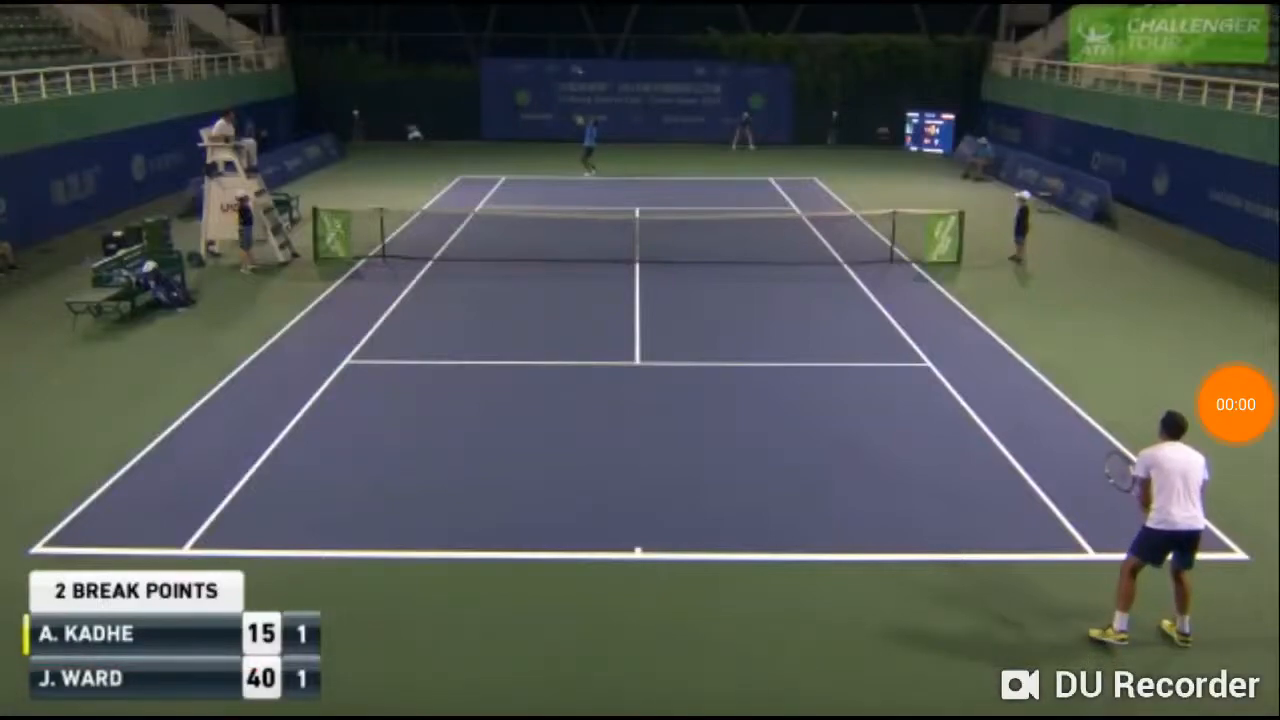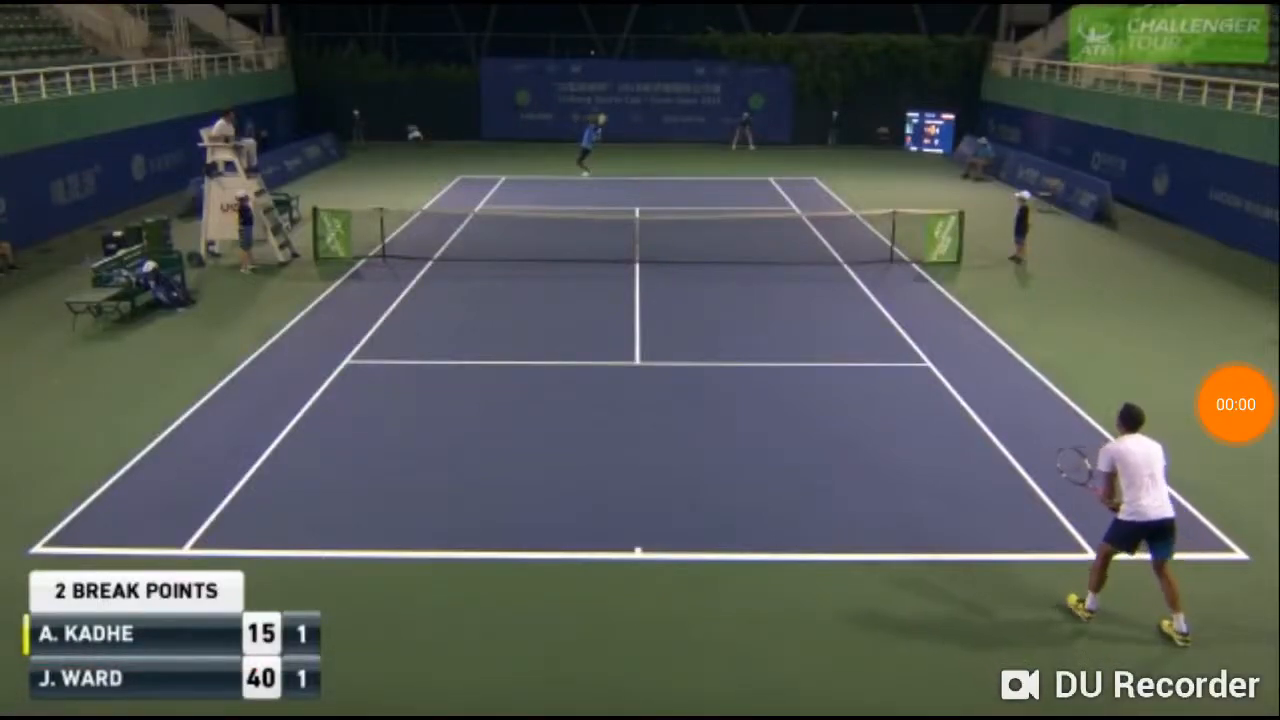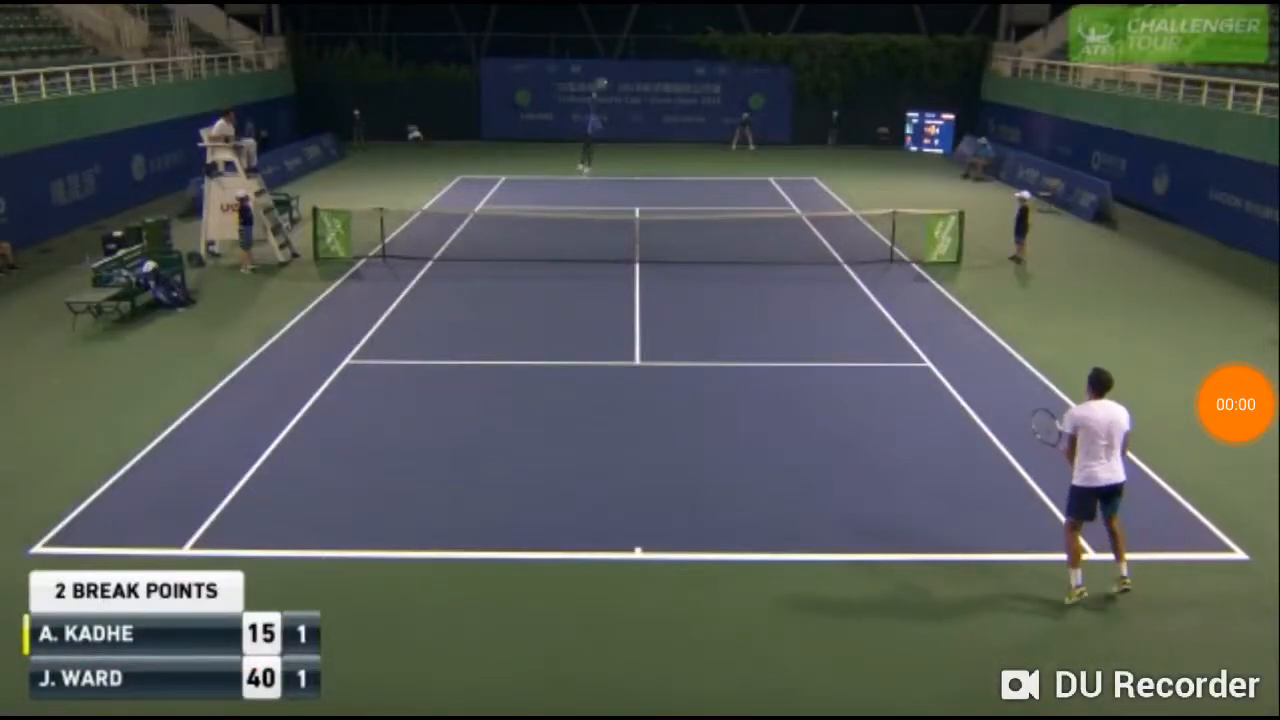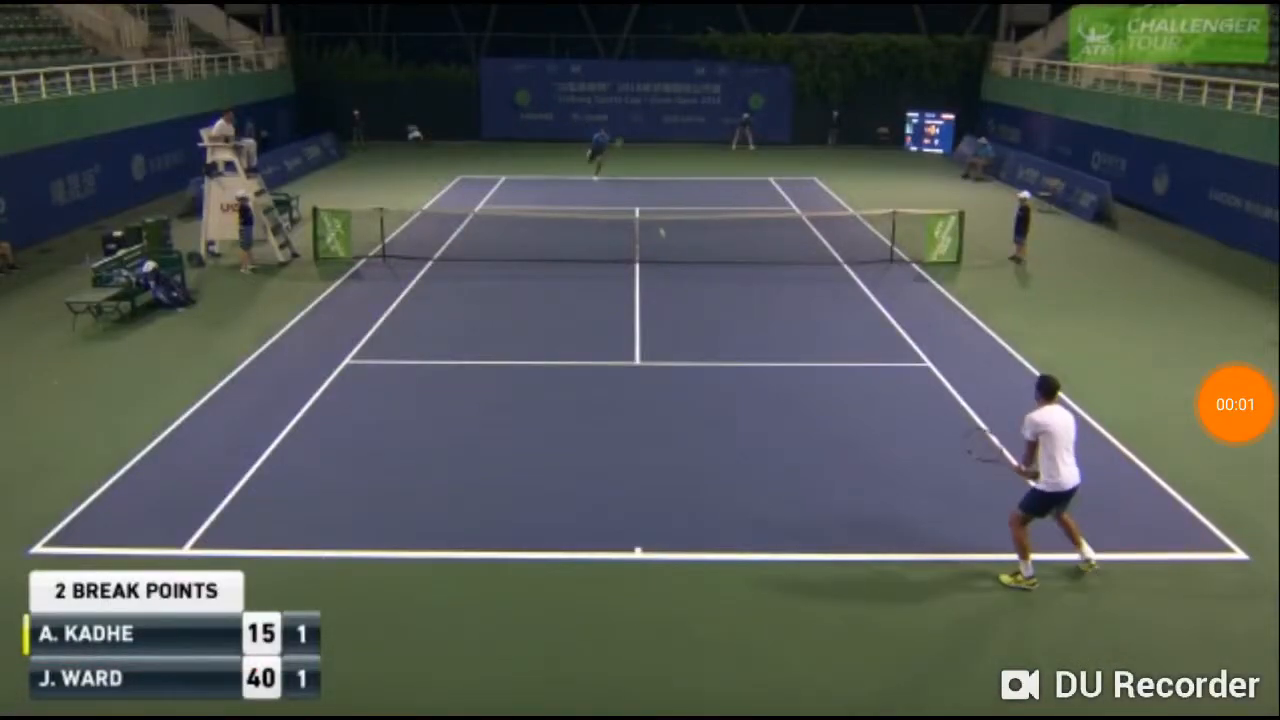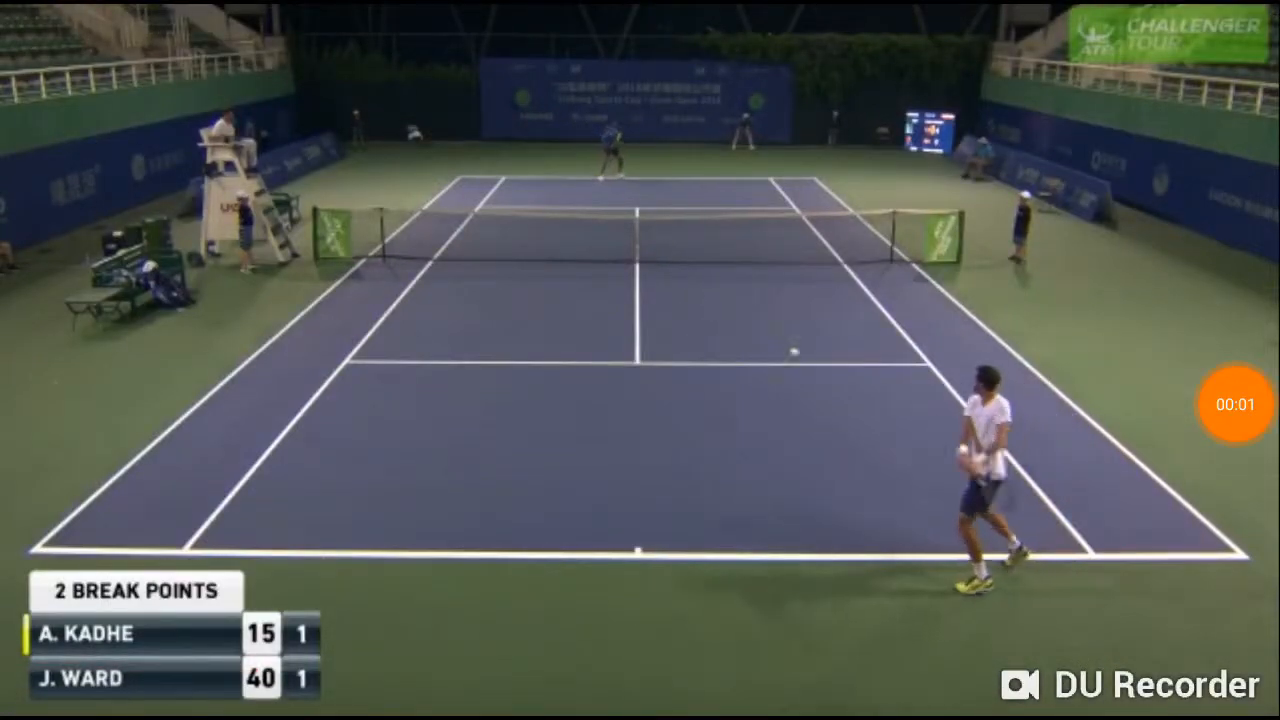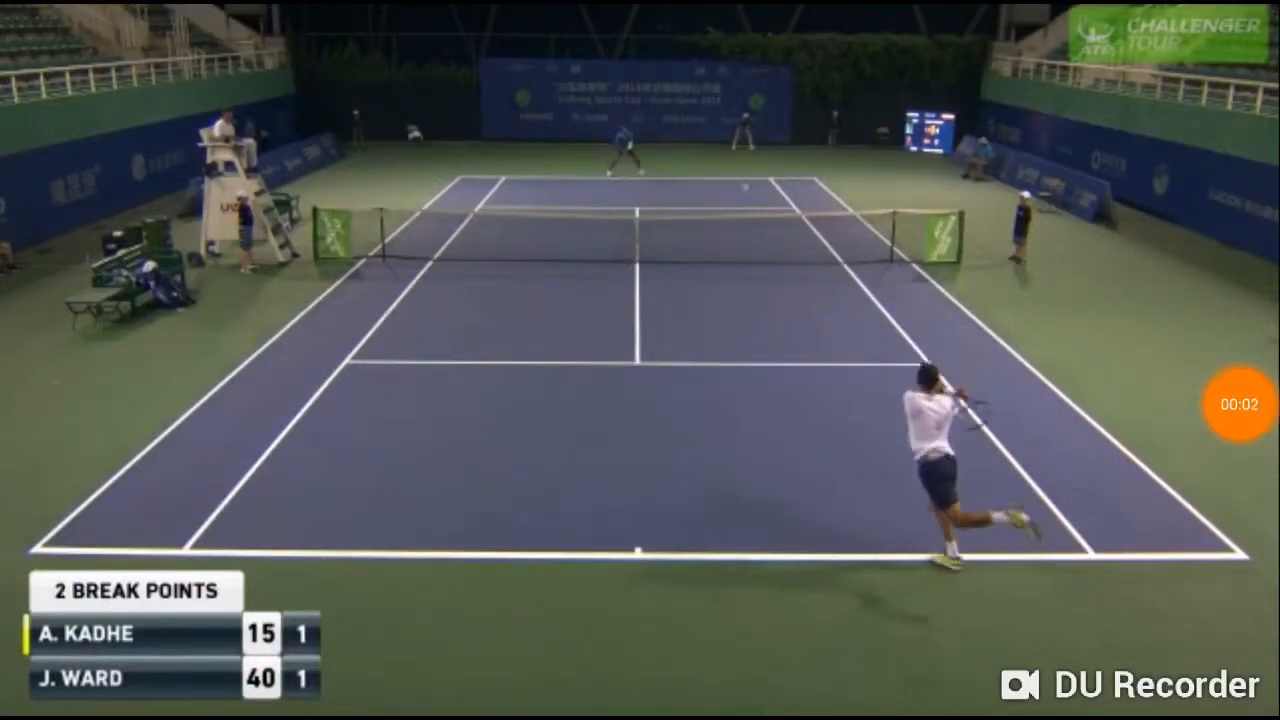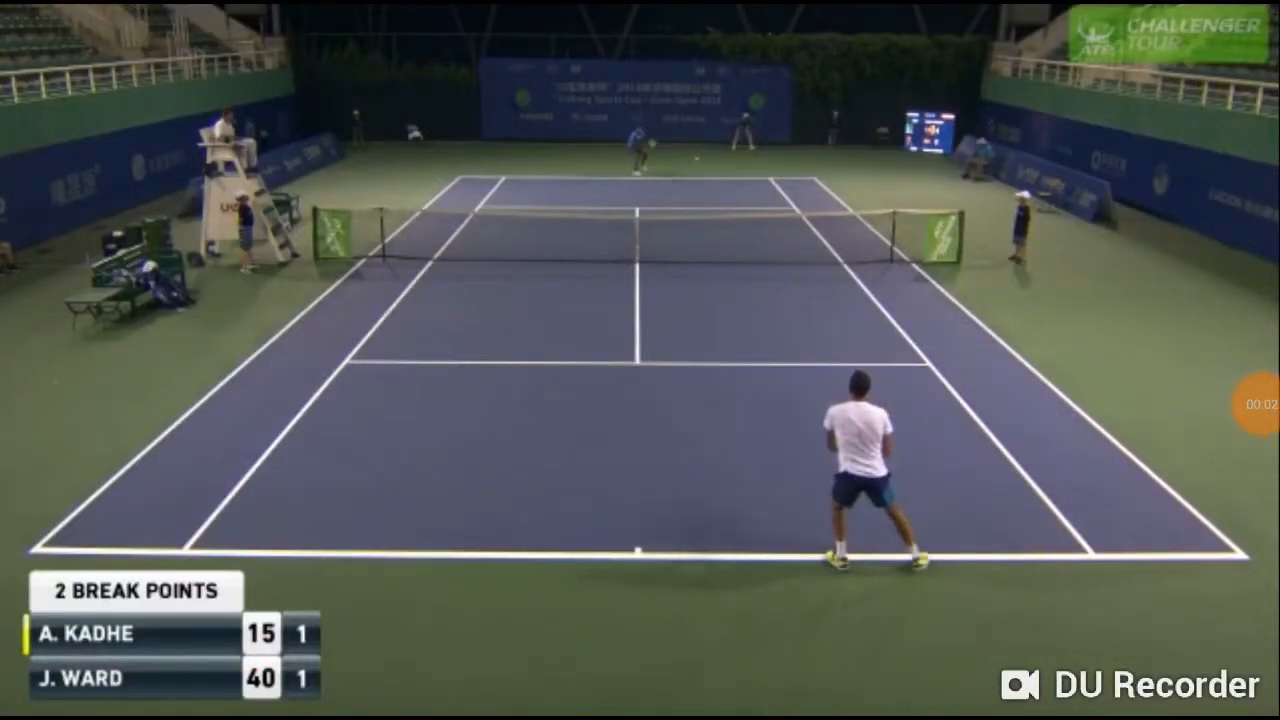
dt=0.4s
person 1, frame 1
left shoulder: (1148, 455)
right shoulder: (1198, 458)
left elbow: (1143, 500)
right elbow: (1195, 495)
left hip: (1162, 525)
right hip: (1194, 526)
left knee: (1129, 569)
right knee: (1179, 572)
left ankle: (1119, 630)
right ankle: (1182, 630)
person 1, frame 2
left shoulder: (1111, 449)
right shoulder: (1156, 447)
left elbow: (1108, 494)
left wrist: (1109, 501)
left hip: (1135, 516)
right hip: (1164, 515)
left knee: (1103, 555)
right knee: (1162, 568)
left ankle: (1088, 606)
right ankle: (1180, 629)
person 1, frame 3
left shoulder: (1076, 414)
right shoulder: (1122, 413)
left elbow: (1070, 452)
right elbow: (1123, 449)
left hip: (1086, 480)
right hip: (1116, 478)
left knee: (1072, 529)
right knee: (1112, 524)
left ankle: (1077, 586)
right ankle: (1123, 577)
person 1, frame 4
left shoulder: (1034, 419)
right shoulder: (1067, 415)
left elbow: (1029, 455)
left wrist: (1024, 469)
right wrist: (1038, 471)
left hip: (1050, 485)
right hip: (1072, 480)
left knee: (1016, 521)
right knee: (1060, 515)
left ankle: (1026, 575)
right ankle: (1087, 558)
person 1, frame 5
left shoulder: (1001, 406)
right shoulder: (973, 402)
left elbow: (1001, 440)
right elbow: (968, 432)
left wrist: (983, 459)
right wrist: (964, 452)
left hip: (988, 474)
right hip: (977, 470)
left knee: (965, 522)
right knee: (985, 511)
left ankle: (983, 578)
right ankle: (1017, 548)
person 1, frame 6
left shoulder: (911, 398)
right shoulder: (948, 403)
left wrist: (952, 395)
left hip: (930, 464)
right hip: (946, 459)
left knee: (958, 519)
right knee: (939, 506)
left ankle: (1010, 517)
right ankle: (952, 555)
person 1, frame 7
left shoulder: (834, 412)
right shoulder: (881, 414)
left elbow: (831, 445)
right elbow: (887, 451)
left hip: (850, 473)
right hip: (877, 474)
left knee: (837, 509)
right knee: (893, 511)
left ankle: (840, 556)
right ankle: (916, 556)
